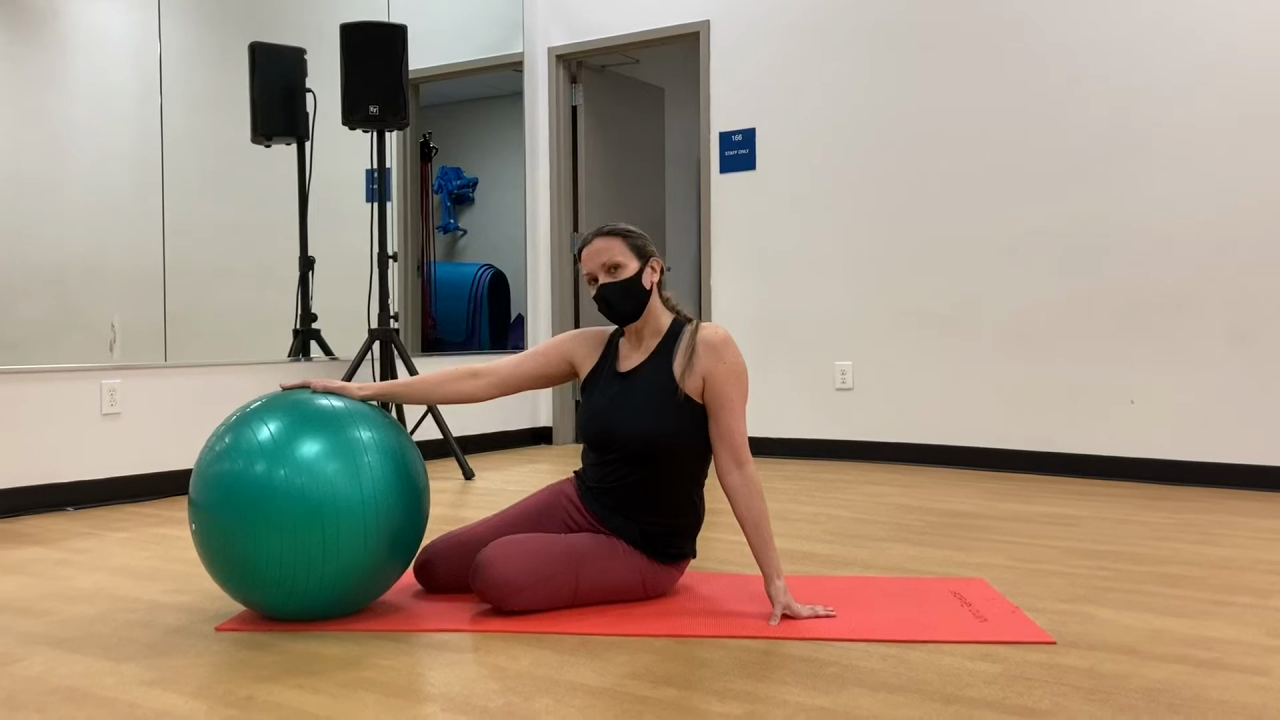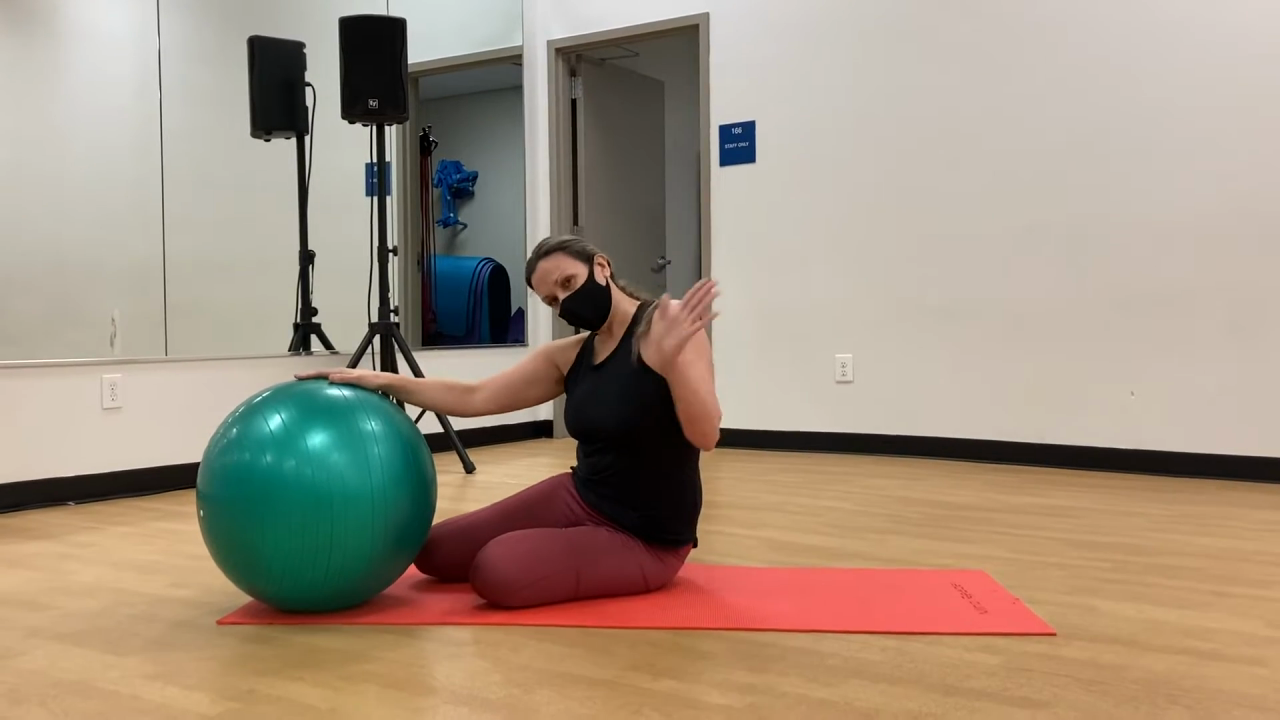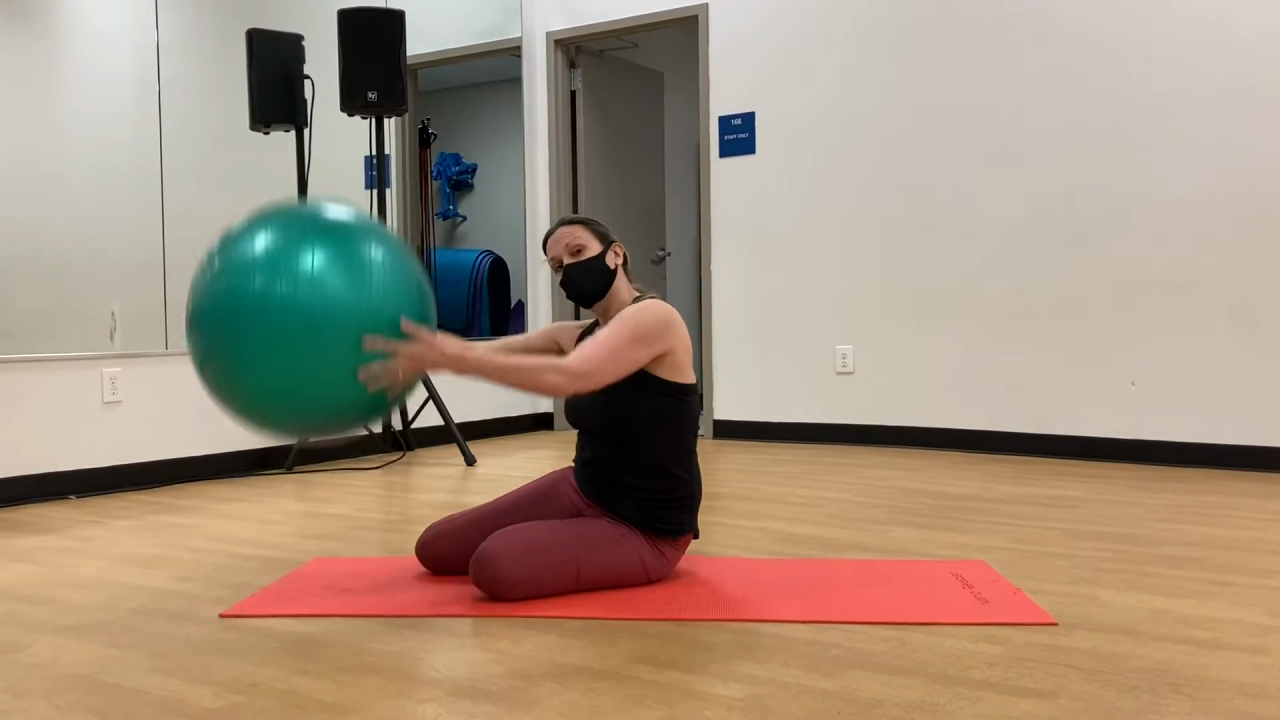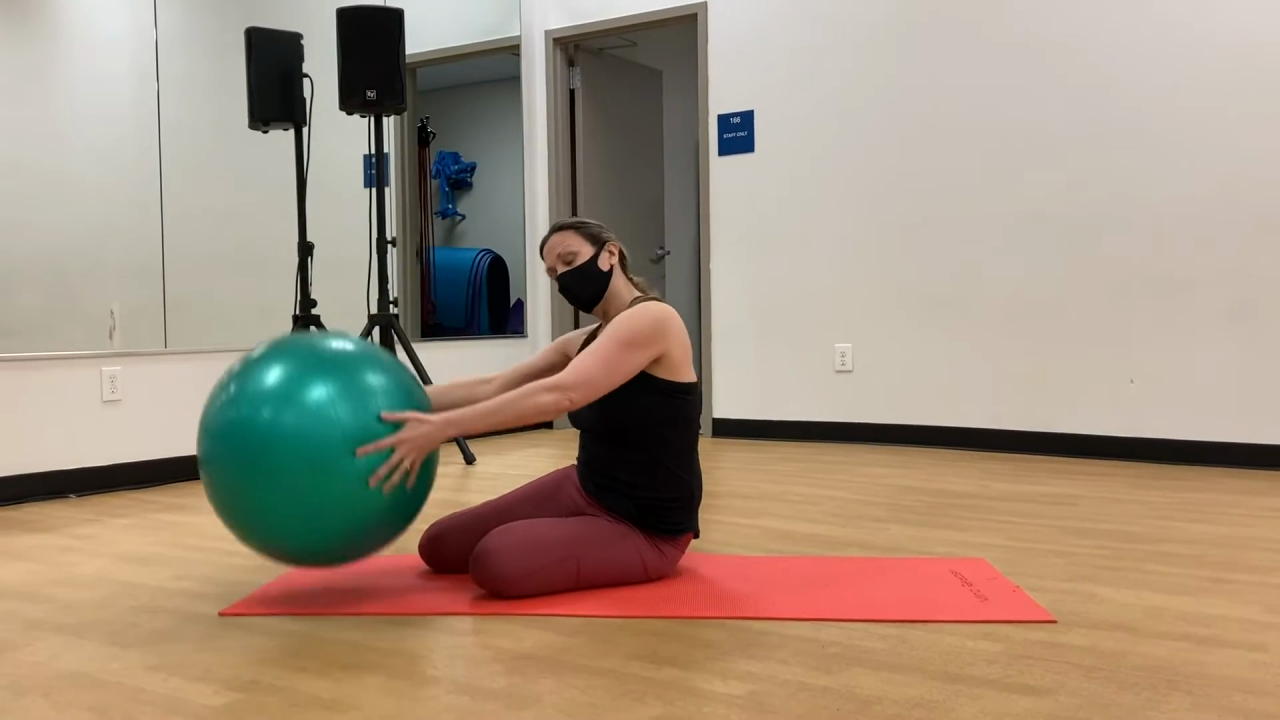
dt=1s
person 1, frame 1
left shoulder: (707, 347)
right shoulder: (588, 348)
left elbow: (736, 467)
right elbow: (482, 380)
left wrist: (776, 582)
right wrist: (366, 389)
left hip: (647, 549)
right hip: (579, 504)
left knee: (497, 576)
right knee: (435, 569)
right ankle: (574, 560)
person 1, frame 2
left shoulder: (664, 323)
right shoulder: (567, 355)
left elbow: (704, 435)
right elbow: (474, 398)
left wrist: (672, 358)
right wrist: (380, 380)
left hip: (645, 538)
right hip: (579, 500)
left knee: (496, 573)
right knee: (435, 553)
right ankle: (578, 552)
person 1, frame 3
left shoulder: (653, 317)
right shoulder: (576, 337)
left elbow: (568, 375)
right elbow: (486, 353)
left wrist: (451, 358)
left hip: (645, 530)
left knee: (496, 566)
right knee: (436, 550)
right ankle: (579, 542)
person 1, frame 4
left shoulder: (653, 319)
right shoulder: (584, 342)
left elbow: (560, 395)
right elbow: (496, 388)
left wrist: (442, 426)
left hip: (646, 530)
left knee: (495, 563)
right knee: (440, 547)
left ankle: (629, 562)
